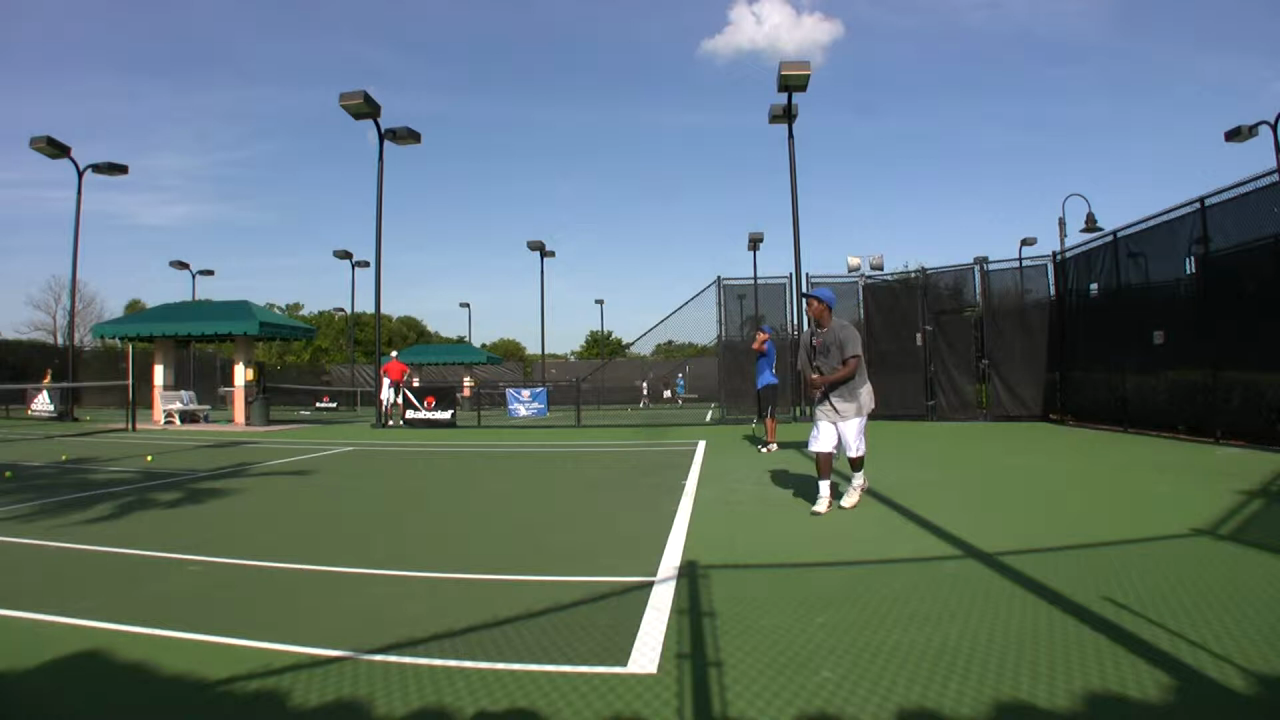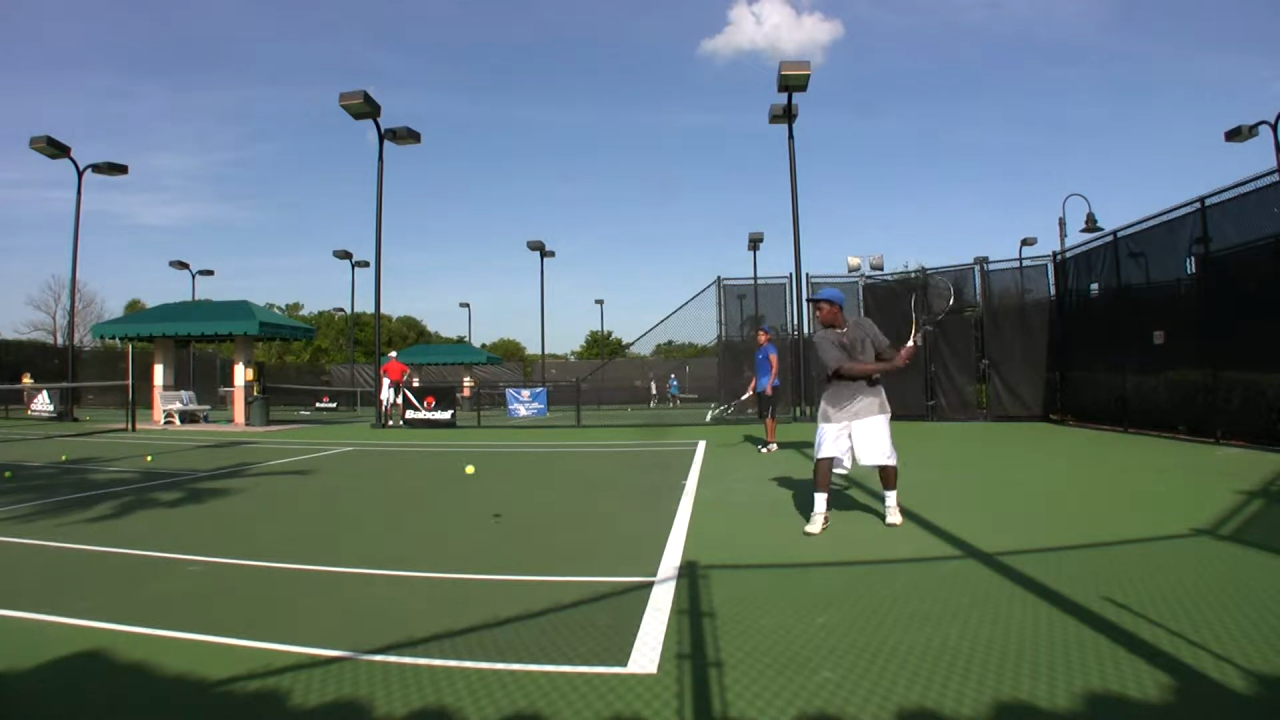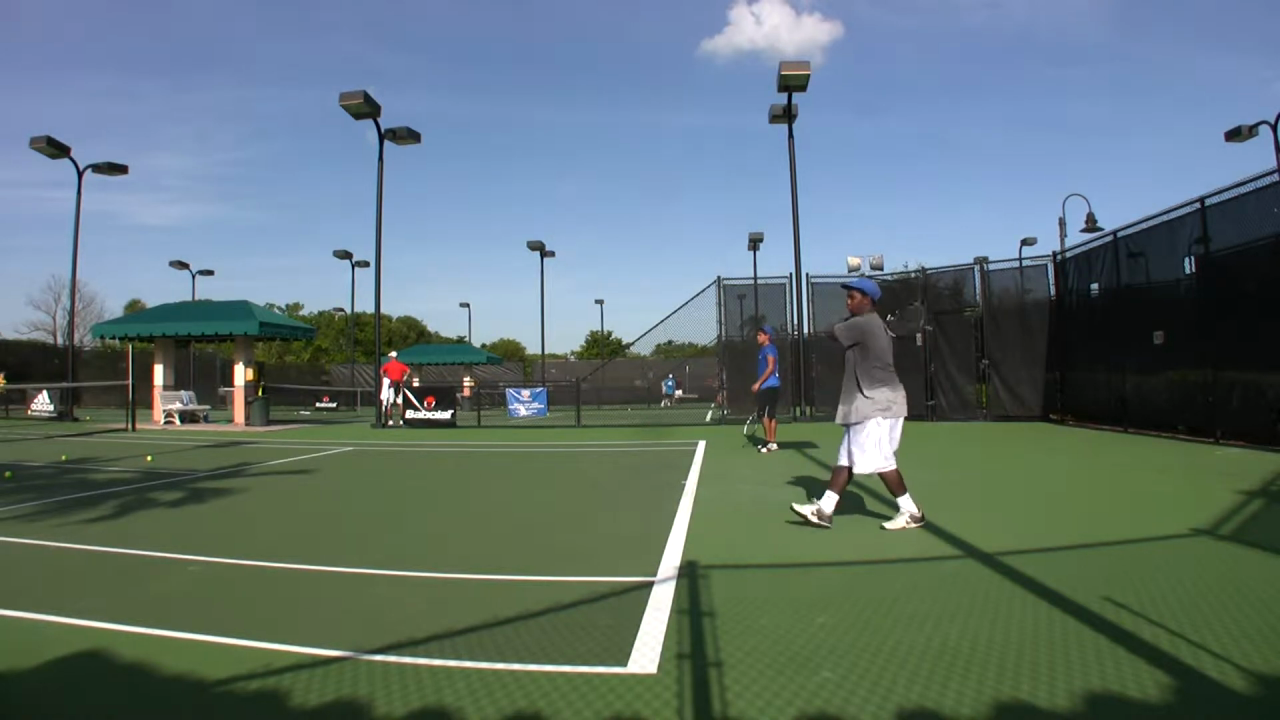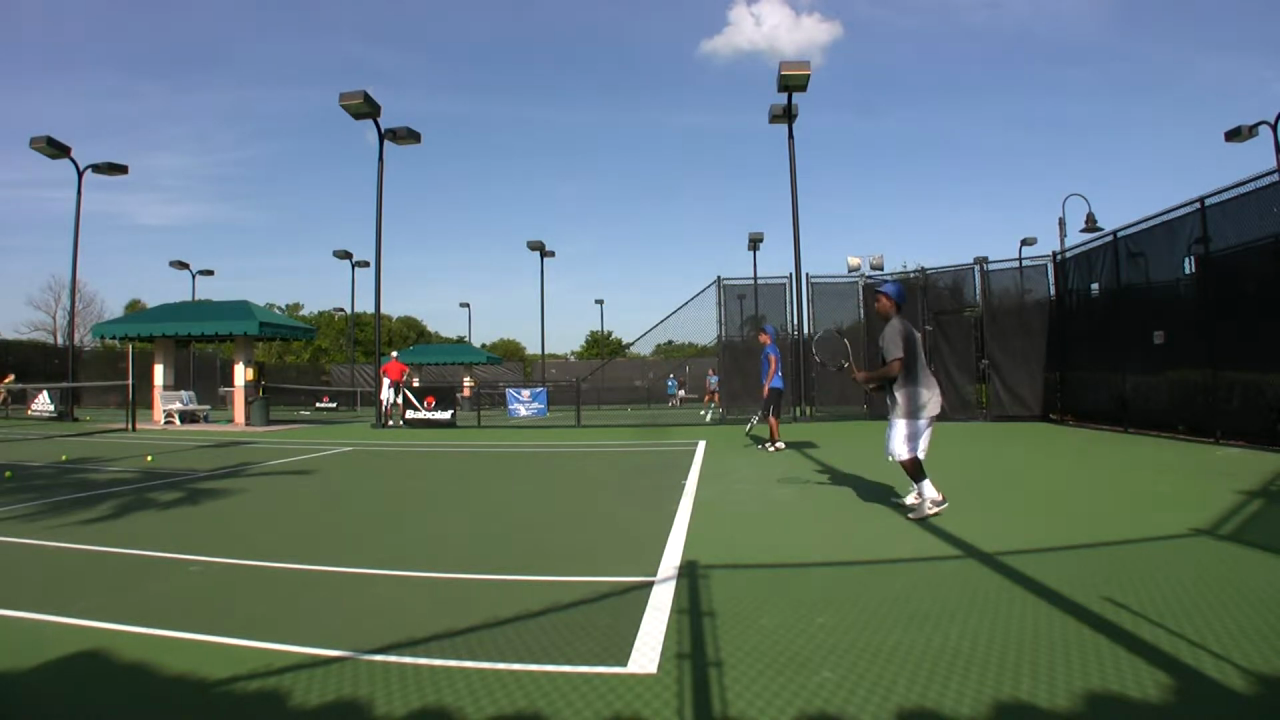
dt=0.7s
person 1, frame 1
left shoulder: (845, 330)
right shoulder: (807, 336)
left elbow: (852, 368)
right elbow: (806, 370)
left wrist: (824, 380)
right wrist: (812, 385)
left hip: (852, 398)
right hip: (825, 400)
left knee: (853, 447)
right knee: (821, 447)
left ankle: (858, 483)
right ankle: (824, 496)
person 1, frame 2
left shoulder: (865, 325)
right shoulder: (821, 338)
left elbow: (885, 352)
right elbow: (846, 369)
left wrist: (899, 356)
right wrist: (891, 366)
left hip: (870, 403)
right hip: (835, 406)
left knee: (885, 456)
right knee: (824, 456)
left ankle: (891, 505)
right ankle: (819, 513)
person 1, frame 3
left shoulder: (863, 324)
right shoulder: (873, 325)
left elbow: (835, 331)
left wrist: (845, 323)
left hip: (880, 405)
right hip: (866, 404)
left knee: (879, 459)
right knee: (846, 457)
left ankle: (910, 512)
right ankle: (823, 509)
person 1, frame 4
left shoulder: (893, 330)
right shoulder: (902, 328)
left elbow: (895, 369)
left wrist: (867, 377)
right wrist: (878, 383)
left hip: (913, 396)
right hip: (920, 394)
left knee: (900, 449)
right knee: (906, 449)
left ankle: (933, 497)
right ankle: (920, 491)
